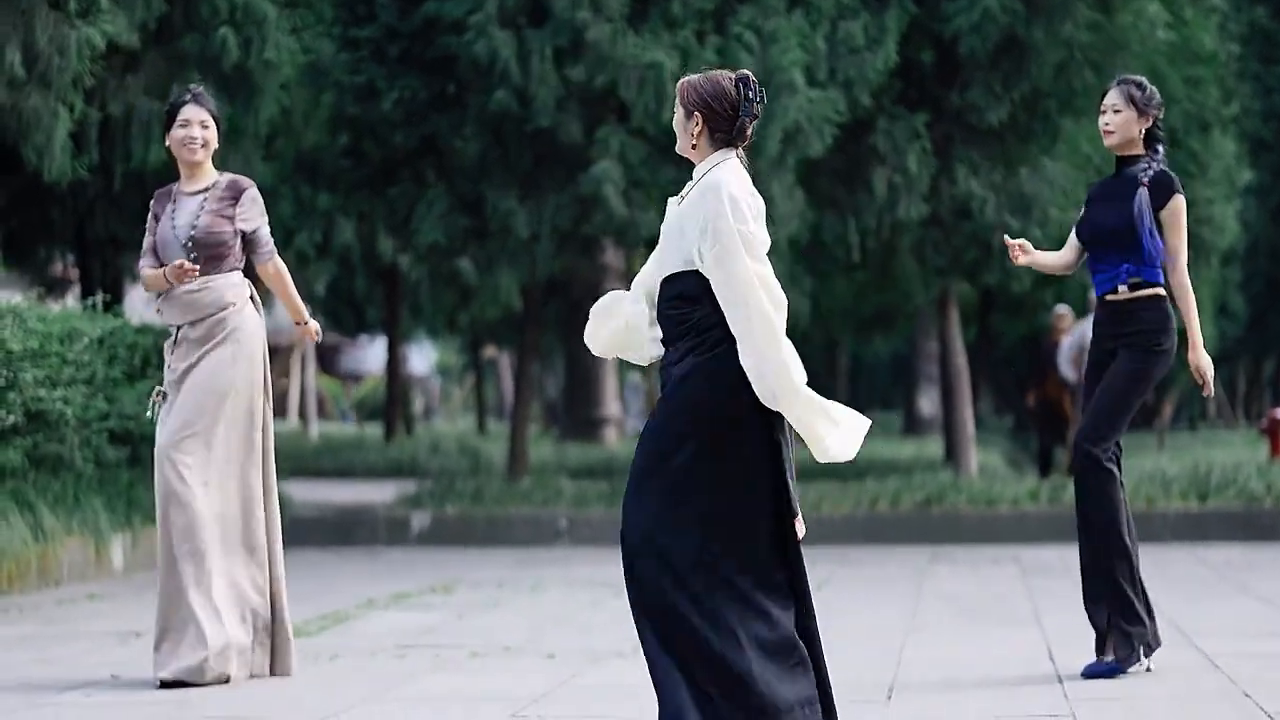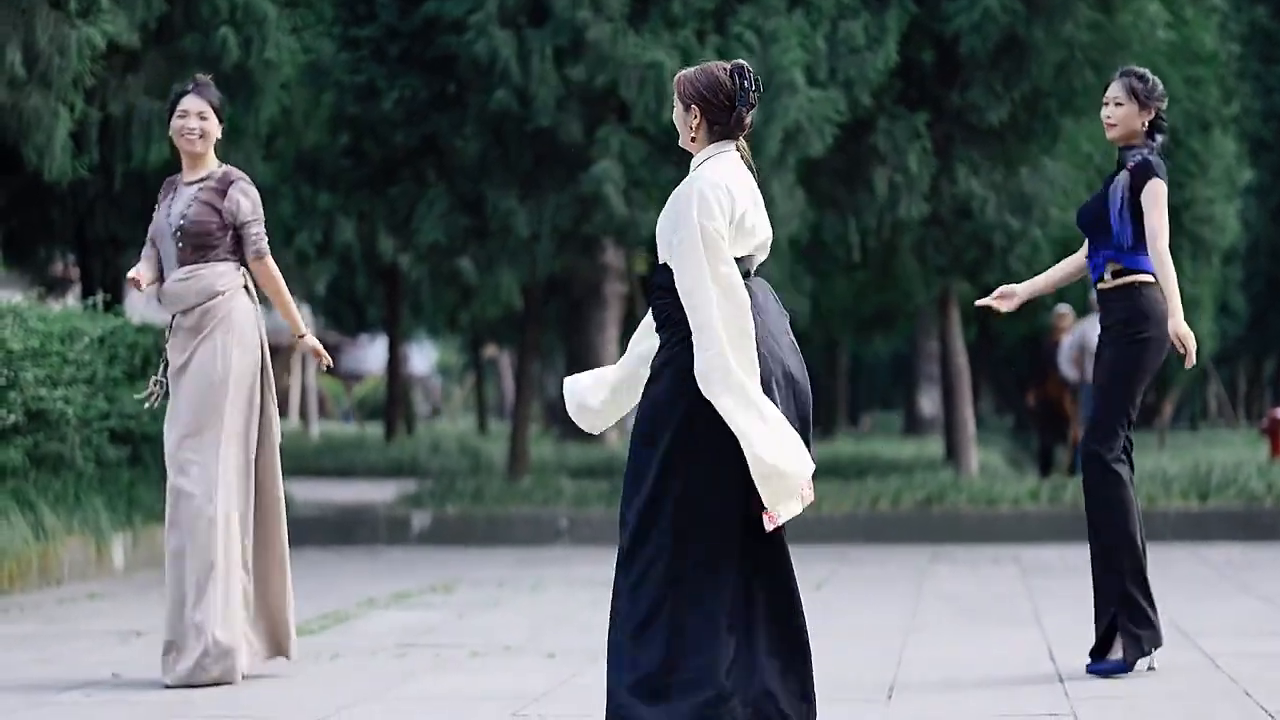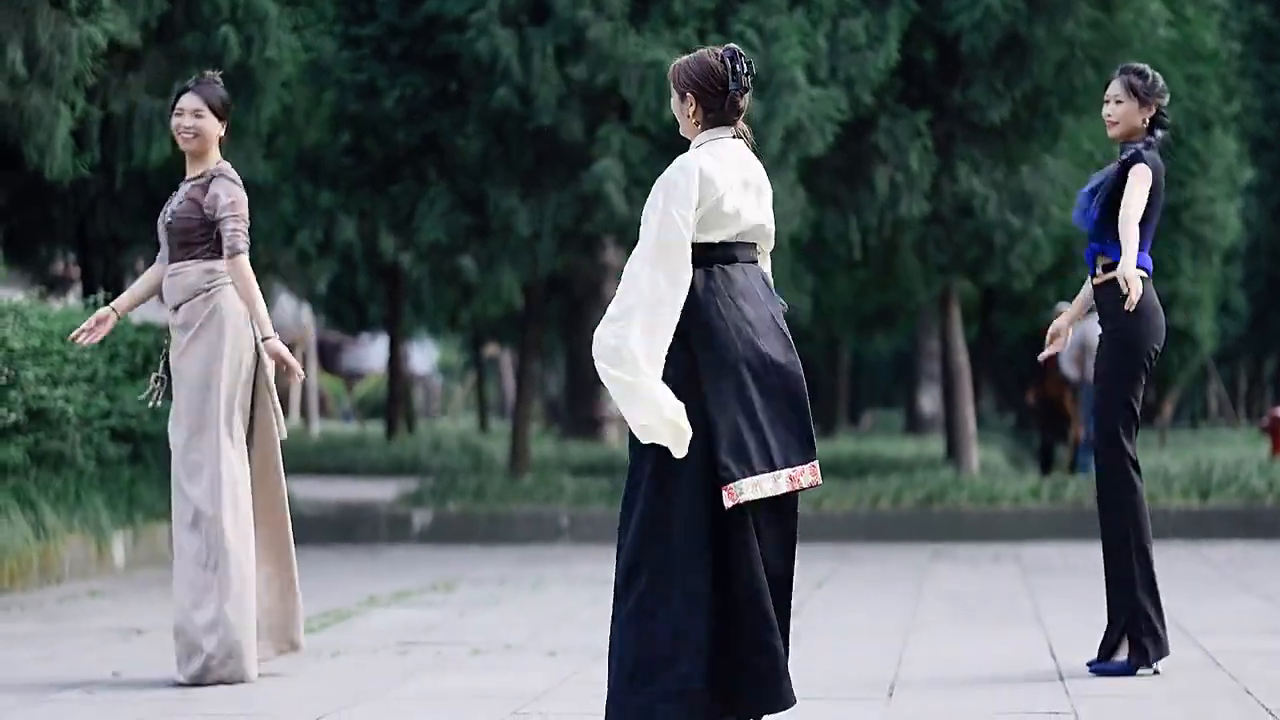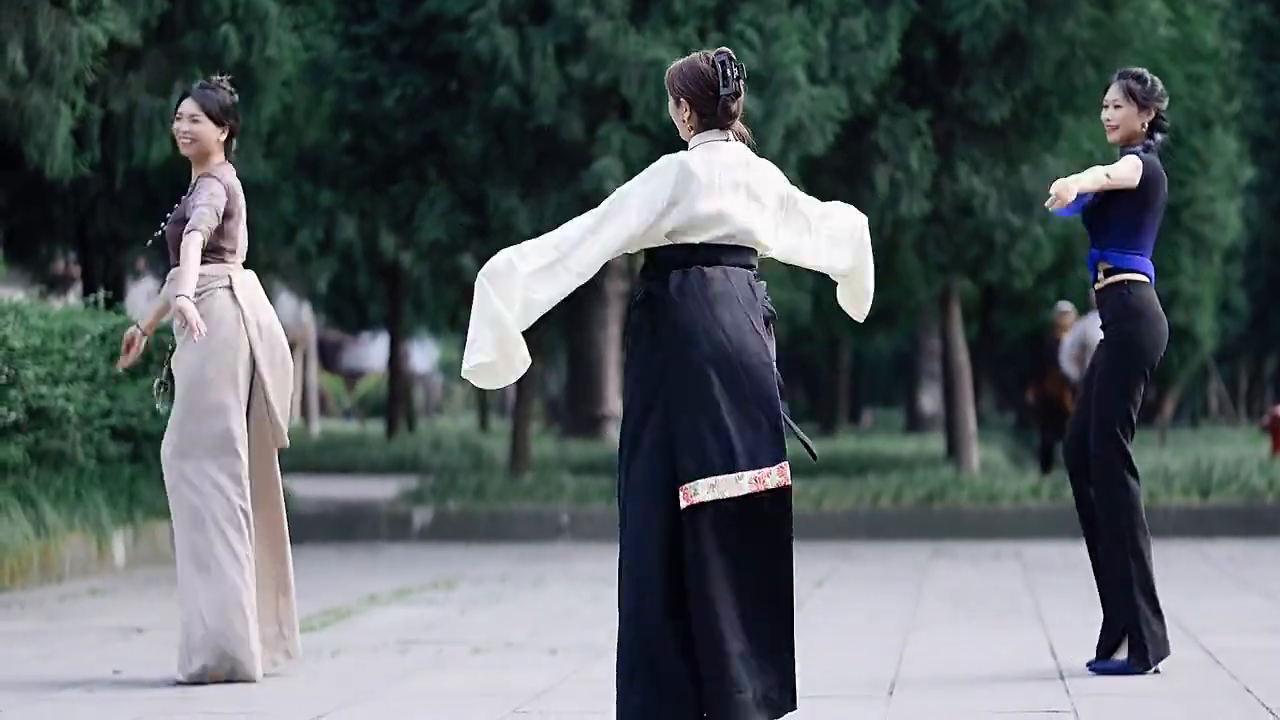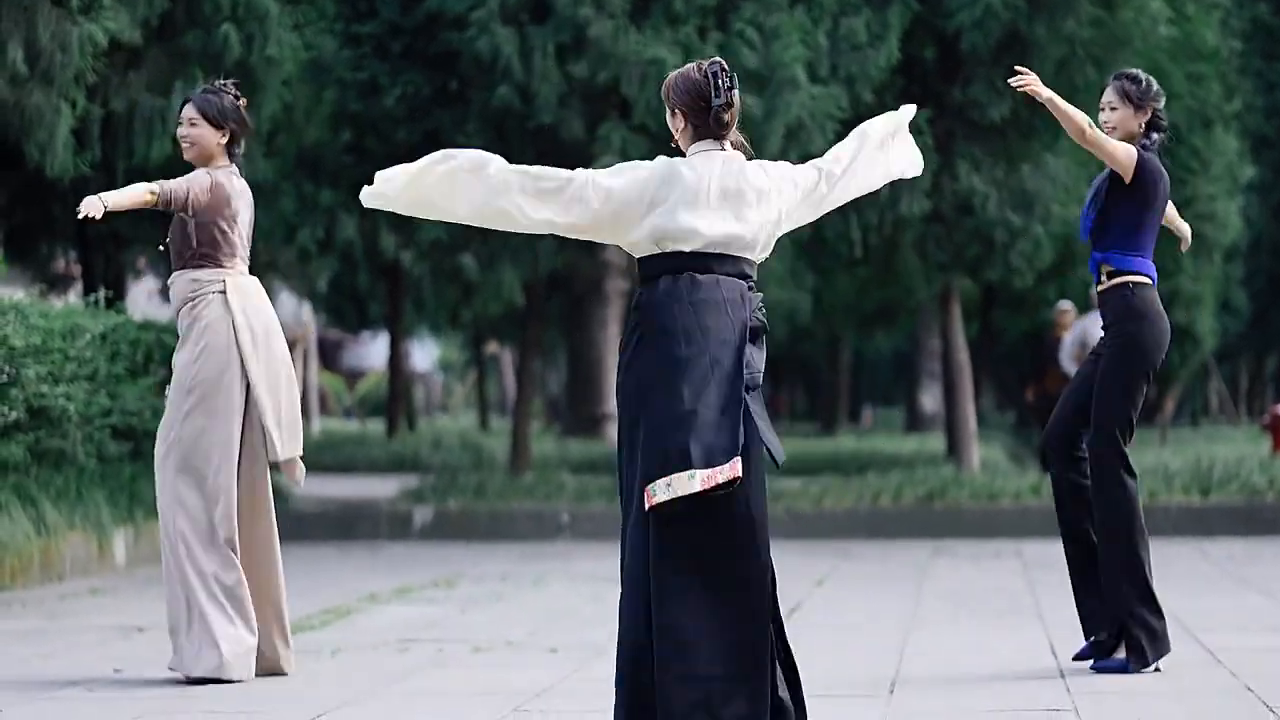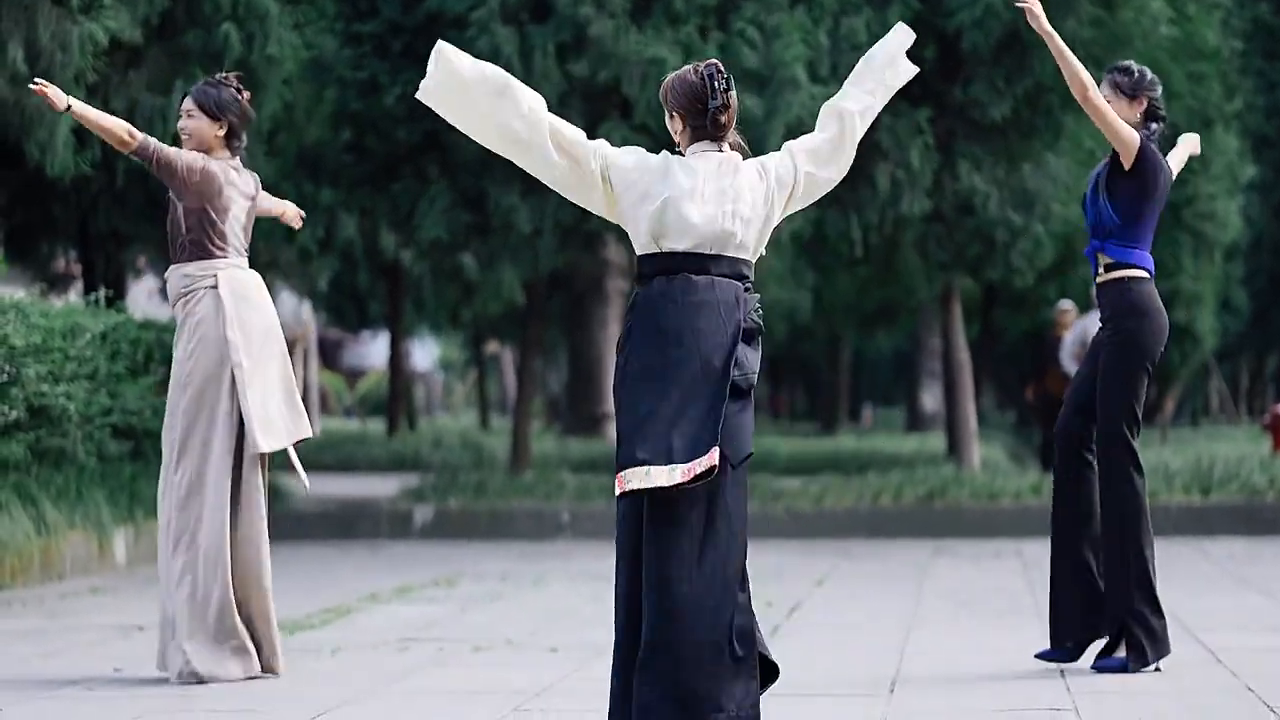
dt=0.1s
person 1, frame 1
left shoulder: (723, 192)
right shoulder: (703, 192)
left elbow: (749, 299)
right elbow: (655, 284)
left wrist: (793, 396)
right wrist: (622, 315)
left hip: (721, 370)
right hip: (704, 373)
left knee: (672, 528)
right knee: (725, 537)
person 1, frame 2
left shoulder: (705, 185)
right shoulder: (733, 178)
left elbow: (707, 291)
right elbow: (677, 298)
left wrist: (678, 385)
right wrist: (620, 380)
left hip: (719, 359)
right hip: (750, 342)
left knee: (684, 529)
right knee: (734, 526)
person 1, frame 3
left shoulder: (689, 171)
right shoulder: (747, 167)
left elbow: (659, 266)
left wrist: (632, 360)
left hip: (704, 333)
right hip: (751, 326)
left knee: (683, 516)
right knee: (740, 519)
person 1, frame 4
left shoulder: (673, 174)
right shoulder: (763, 176)
left elbow: (594, 235)
right elbow: (830, 227)
left wrist: (512, 293)
right wrist: (852, 273)
left hip: (681, 333)
right hip: (744, 332)
left knee: (674, 511)
right knee: (737, 514)
person 1, frame 5
left shoulder: (658, 181)
right shoulder: (766, 180)
left elbow: (549, 193)
right elbow: (831, 172)
left wrist: (423, 182)
right wrist: (892, 134)
left hip: (670, 337)
right hip: (735, 337)
left knee: (670, 518)
right knee: (722, 519)
person 1, frame 6
left shoulder: (649, 174)
right shoulder: (767, 177)
left elbow: (551, 140)
right elbow: (835, 135)
left wrist: (457, 74)
right wrist: (888, 57)
left hip: (664, 337)
right hip: (730, 338)
left knee: (661, 511)
right knee: (708, 509)
person 2, frame 1
left shoulder: (1162, 182)
right shoulder: (1099, 192)
left elbow: (1178, 269)
right elbow: (1068, 259)
left wrist: (1196, 342)
right wrist: (1030, 256)
left hip: (1146, 329)
right hip: (1106, 331)
left knee: (1090, 449)
right knee: (1098, 461)
left ankle: (1121, 632)
right ankle: (1132, 627)
person 2, frame 2
left shoulder: (1150, 168)
right shoulder: (1122, 174)
left elbow: (1159, 245)
right elbow: (1088, 256)
left wrist: (1176, 313)
right wrist: (1023, 292)
left hip: (1138, 317)
right hip: (1119, 323)
left knee: (1100, 452)
right knee: (1109, 458)
left ankle: (1130, 630)
right ankle: (1130, 626)
person 2, frame 3
left shoulder: (1141, 162)
right shoulder: (1129, 168)
left elbow: (1130, 218)
left wrist: (1127, 265)
right wrist: (1072, 312)
left hip: (1132, 318)
right hip: (1117, 319)
left knee: (1114, 453)
right knee: (1114, 455)
left ankle: (1138, 634)
right ankle: (1134, 627)
person 2, frame 4
left shoulder: (1140, 163)
right shoulder: (1139, 174)
left elbow: (1104, 173)
left wrist: (1077, 182)
left hip: (1132, 321)
right hip: (1125, 325)
left knee: (1108, 457)
right knee: (1082, 452)
left ankle: (1139, 636)
right ankle: (1130, 620)
person 2, frame 5
left shoulder: (1137, 161)
right shoulder: (1141, 173)
left elbow: (1085, 133)
left wrist: (1046, 95)
right wrist: (1177, 222)
left hip: (1133, 322)
right hip: (1125, 326)
left knee: (1106, 457)
right knee: (1061, 443)
left ankle: (1137, 634)
right ankle: (1109, 617)
person 2, frame 6
left shoulder: (1136, 151)
right shoulder: (1153, 163)
left elbow: (1087, 95)
right elbow: (1174, 163)
right wrist: (1186, 147)
left hip: (1130, 314)
right hip: (1123, 318)
left knee: (1115, 454)
right knee: (1071, 443)
left ankle: (1139, 635)
right ankle: (1084, 617)
person 3, frame 1
left shoulder: (240, 191)
right shoulder: (163, 202)
left elbow: (266, 259)
right elbow: (147, 275)
left wrist: (301, 316)
right wrist: (169, 275)
left hip: (230, 335)
right hip: (185, 344)
left knee: (184, 462)
right knee: (218, 481)
left ankle: (210, 642)
right ankle: (239, 639)
person 3, frame 2
left shoulder: (235, 184)
right shoulder: (169, 190)
left elbow: (259, 261)
right elbow: (151, 263)
left wrist: (302, 328)
right wrist: (139, 277)
left hip: (224, 328)
right hip: (186, 335)
left knee: (202, 469)
right knee: (206, 468)
left ankle: (214, 644)
right ankle: (246, 629)
person 3, frame 3
left shoulder: (223, 180)
right shoulder: (194, 184)
left elbow: (238, 258)
right elbow: (167, 263)
left wrist: (266, 332)
right wrist: (113, 310)
left hip: (219, 321)
right hip: (197, 326)
left knee: (207, 464)
right knee: (224, 465)
left ankle: (223, 643)
right ankle: (244, 622)
person 3, frame 4
left shoulder: (213, 181)
right shoulder: (215, 183)
left elbow: (194, 239)
right elbow: (192, 252)
left wrist: (183, 297)
right wrist: (147, 322)
left hip: (221, 322)
right hip: (215, 326)
left knee: (203, 465)
right knee: (233, 474)
left ankle: (229, 641)
right ankle: (255, 633)
person 3, frame 5
left shoulder: (206, 181)
right shoulder: (236, 189)
left elbow: (154, 189)
left wrist: (104, 198)
left hip: (217, 326)
right hip: (229, 326)
left knee: (195, 468)
right knee: (228, 477)
left ankle: (220, 643)
right ankle: (252, 638)
person 3, frame 6
left shoulder: (203, 173)
right shoulder: (245, 182)
left elbow: (131, 139)
left wrist: (68, 103)
right wrist: (280, 208)
left hip: (213, 321)
right hip: (242, 314)
left knee: (205, 470)
right knee: (224, 473)
left ankle: (212, 646)
right ankle: (242, 640)
